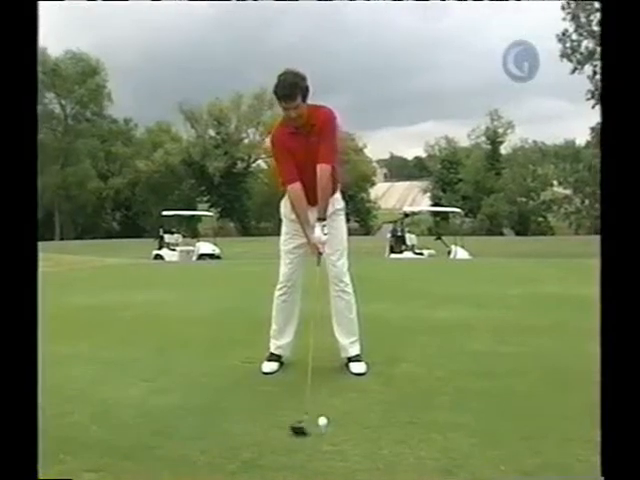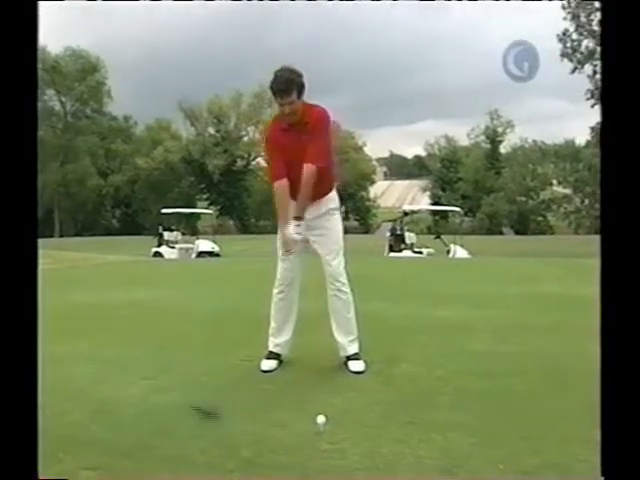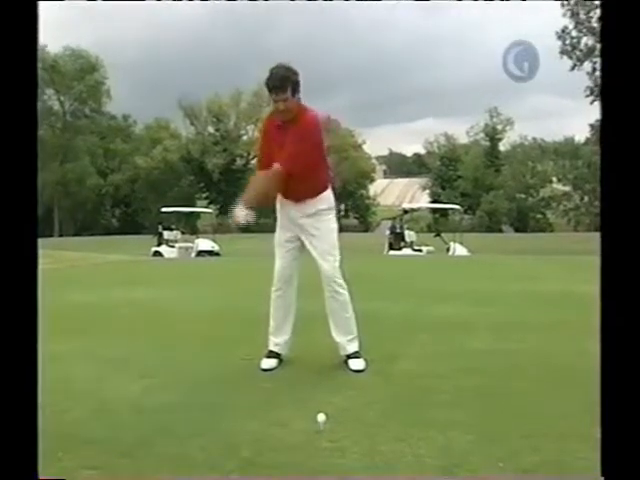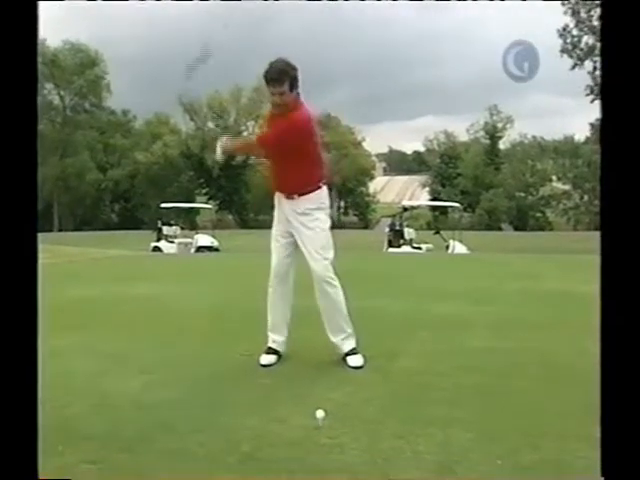
dt=0.2s
person 1, frame 1
left shoulder: (326, 117)
right shoulder: (279, 137)
left elbow: (324, 170)
right elbow: (292, 185)
left wrist: (321, 220)
right wrist: (308, 232)
left hip: (330, 205)
right hip: (295, 209)
left knee: (339, 278)
right knee: (287, 280)
left ankle: (351, 350)
right ankle: (278, 349)
person 1, frame 2
left shoulder: (320, 117)
right shoulder: (273, 132)
left elbow: (310, 170)
right elbow: (279, 181)
left wrist: (301, 220)
right wrist: (285, 226)
left hip: (324, 204)
right hip: (290, 206)
left knee: (336, 277)
right knee: (285, 279)
left ankle: (350, 349)
right ankle: (277, 348)
person 1, frame 3
left shoulder: (310, 122)
right shoulder: (270, 124)
left elbow: (278, 170)
right elbow: (263, 168)
left wrist: (248, 206)
right wrist: (245, 202)
left hip: (318, 205)
right hip: (286, 206)
left knee: (331, 275)
right knee: (282, 278)
left ankle: (350, 347)
right ankle: (277, 346)
person 1, frame 4
left shoulder: (299, 121)
right shoulder: (276, 112)
left elbow: (257, 145)
right elbow: (262, 148)
left wrist: (229, 146)
right wrist: (236, 145)
left hip: (310, 203)
right hip: (283, 202)
left knee: (322, 272)
right knee: (279, 273)
left ankle: (347, 344)
right ankle: (276, 342)
